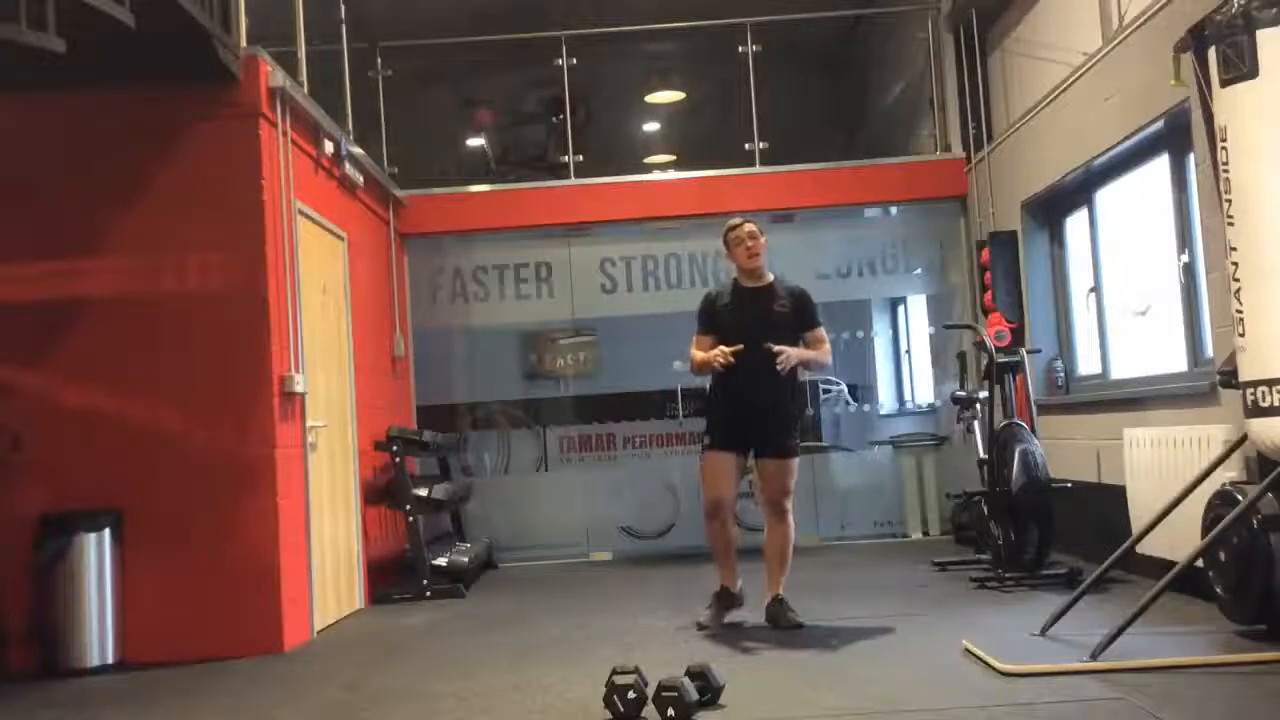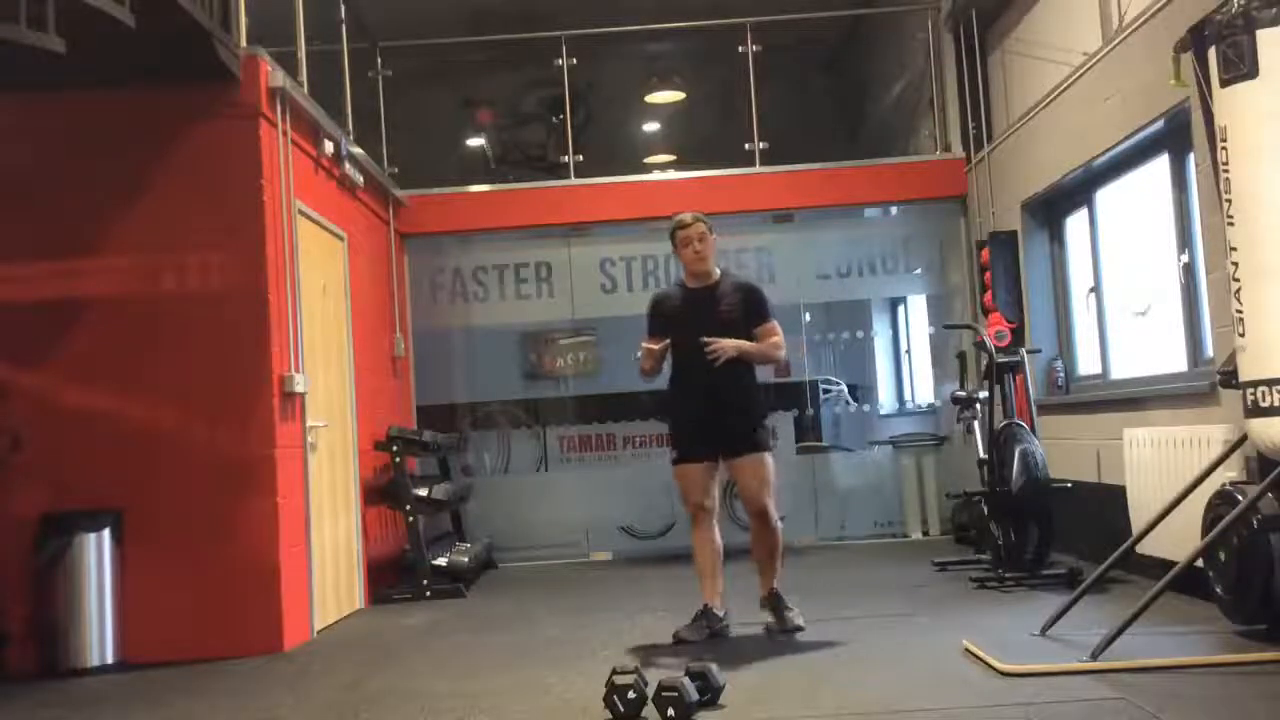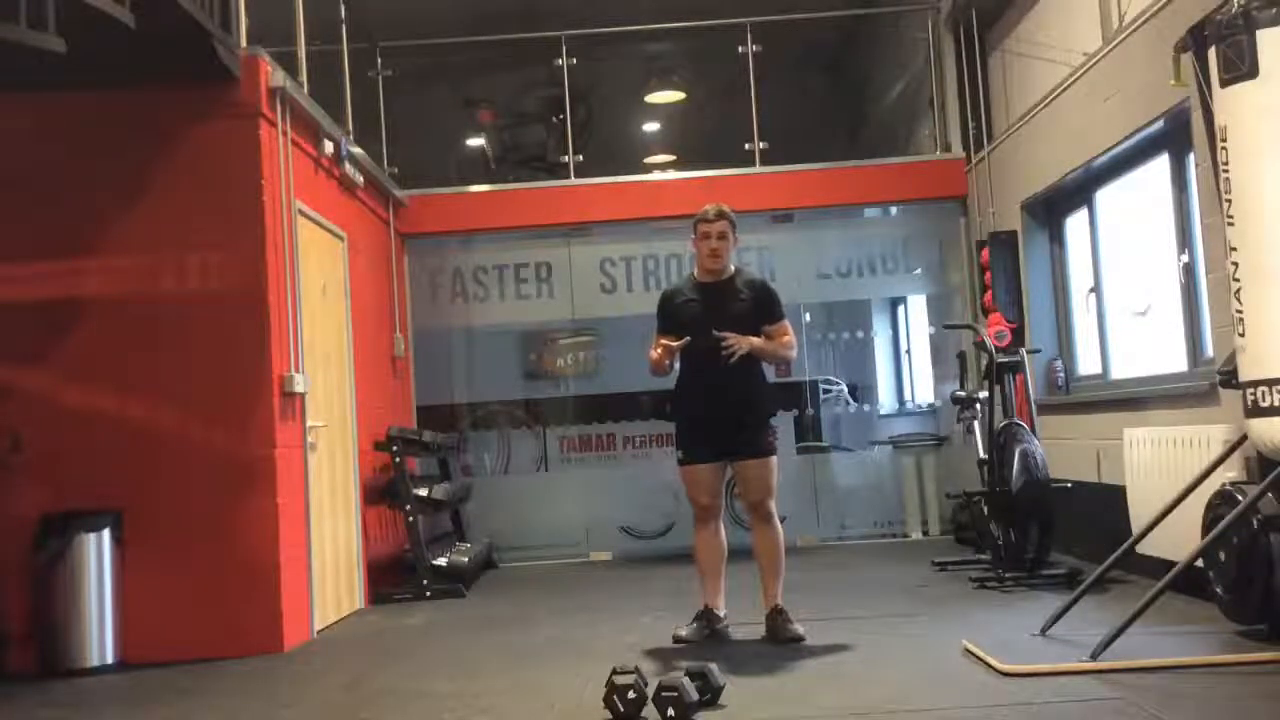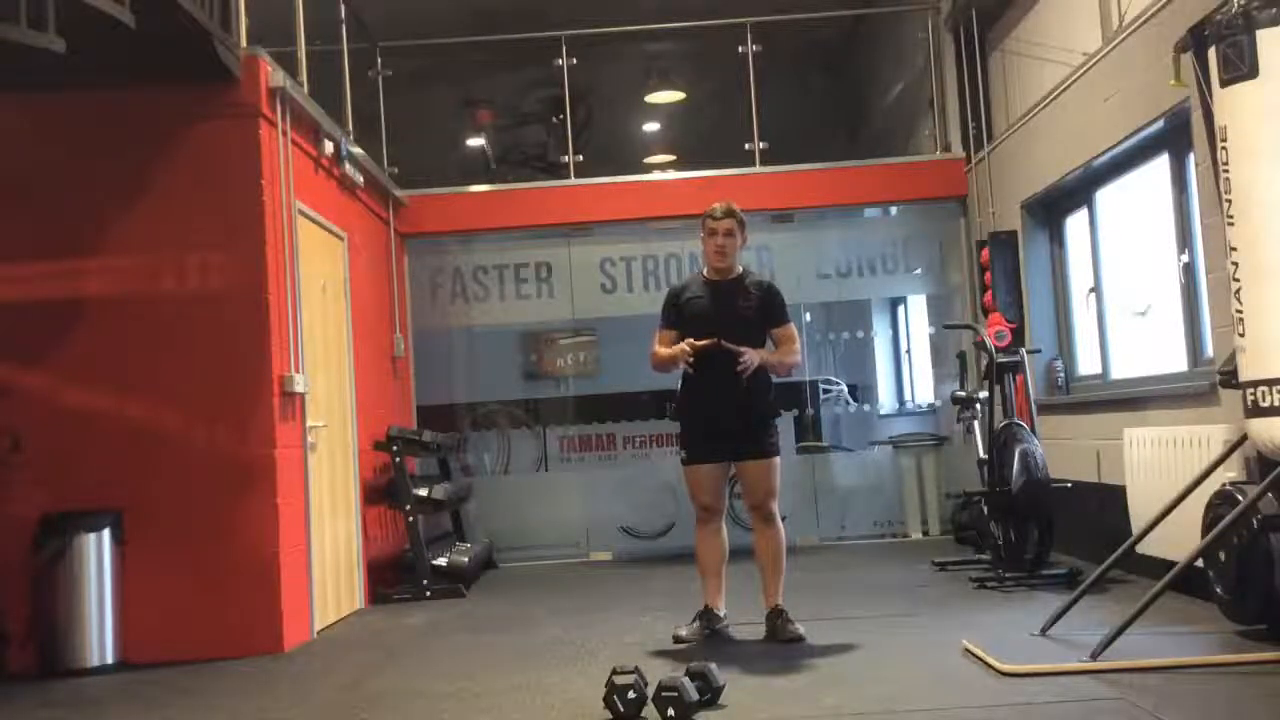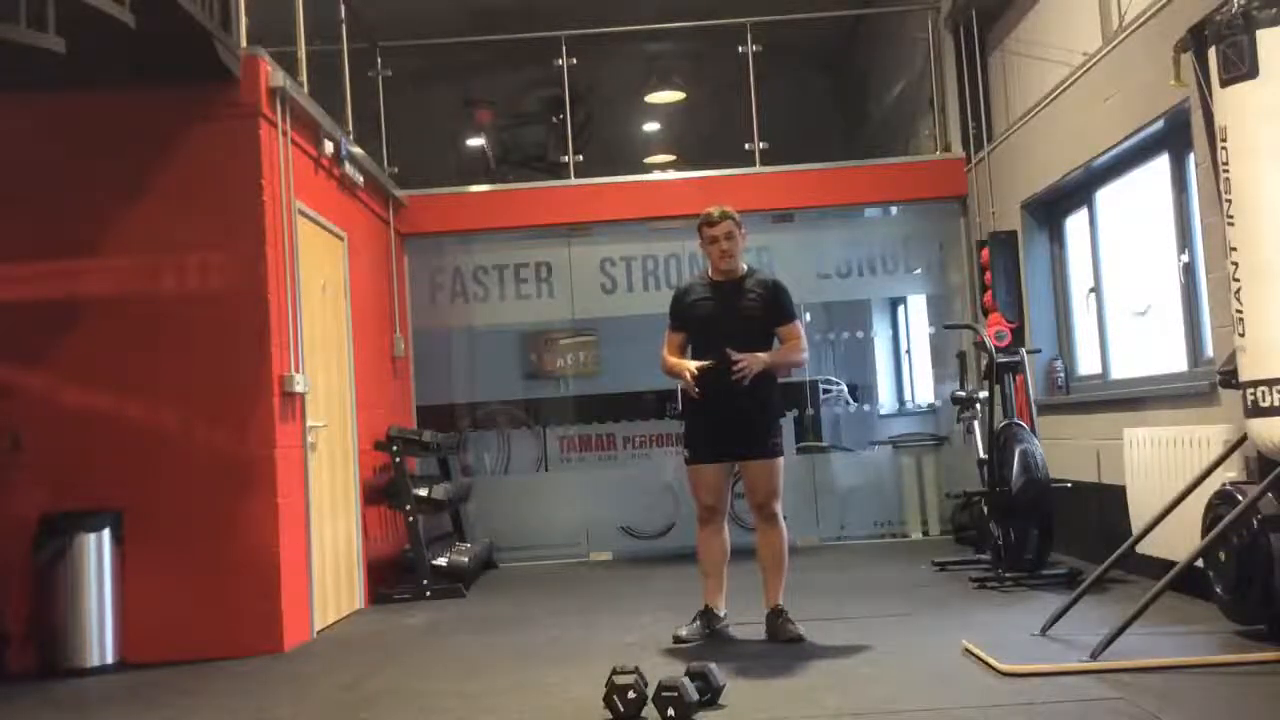
dt=1s
person 1, frame 1
left shoulder: (795, 297)
right shoulder: (715, 301)
left elbow: (824, 354)
right elbow: (696, 359)
left wrist: (799, 354)
right wrist: (711, 357)
left hip: (778, 416)
right hip: (726, 416)
left knee: (778, 506)
right knee: (716, 506)
left ankle: (776, 598)
right ankle: (729, 588)
person 1, frame 2
left shoulder: (744, 292)
right shoulder: (664, 303)
left elbow: (777, 349)
right elbow: (651, 371)
left wrist: (739, 346)
right wrist: (647, 361)
left hip: (743, 416)
right hip: (689, 422)
left knee: (762, 508)
right knee: (701, 512)
left ankle: (772, 593)
right ankle: (713, 611)
person 1, frame 3
left shoulder: (757, 290)
right shoulder: (674, 298)
left elbow: (788, 348)
right elbow: (658, 363)
left wrist: (753, 343)
right wrist: (662, 356)
left hip: (749, 417)
right hip: (696, 421)
left knee: (762, 509)
right knee: (705, 513)
left ankle: (775, 610)
right ankle: (713, 612)
person 1, frame 4
left shoulder: (763, 291)
right shoulder: (681, 294)
left elbow: (793, 352)
right elbow: (657, 356)
left wrist: (761, 356)
right wrist: (676, 352)
left hip: (754, 418)
right hip: (700, 421)
left knee: (765, 511)
right knee: (708, 513)
left ankle: (776, 612)
right ankle: (713, 611)
person 1, frame 5
left shoulder: (769, 288)
right shoulder: (687, 295)
left elbow: (799, 350)
right elbow: (669, 353)
left wrist: (763, 360)
right wrist: (683, 368)
left hip: (757, 418)
right hip: (705, 420)
left knee: (767, 510)
right knee: (709, 513)
left ankle: (775, 611)
right ankle: (713, 611)
